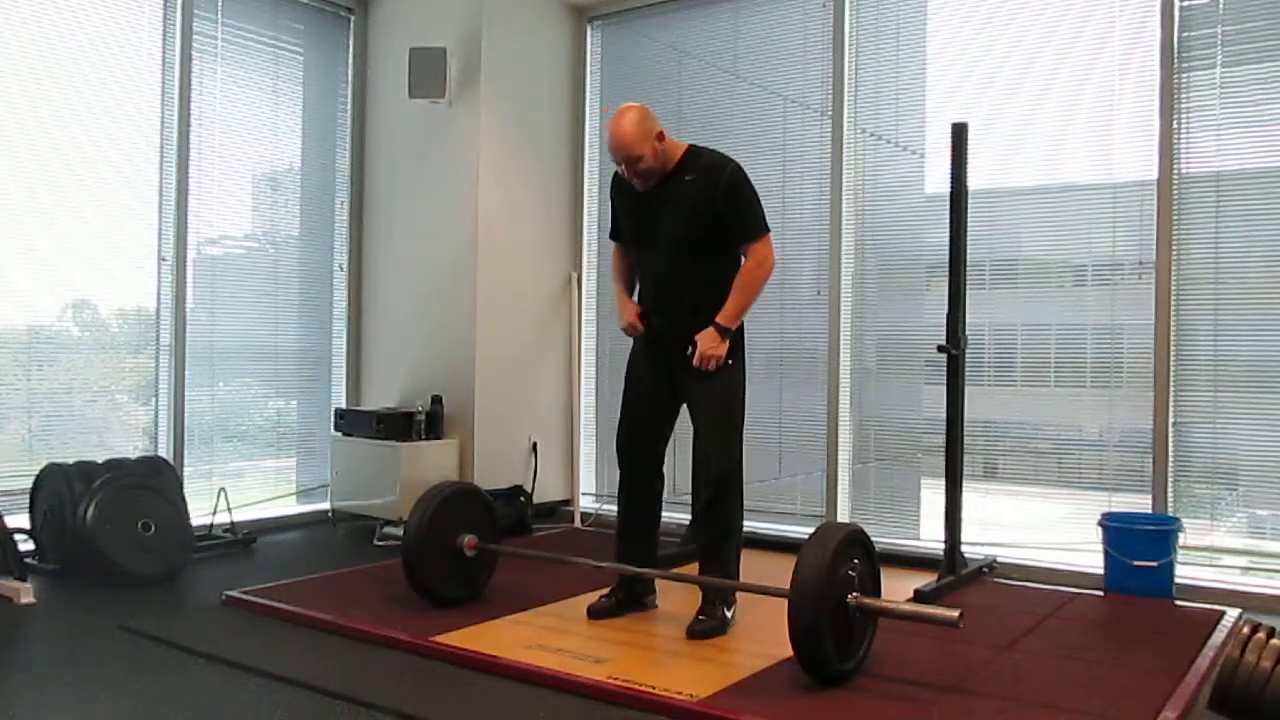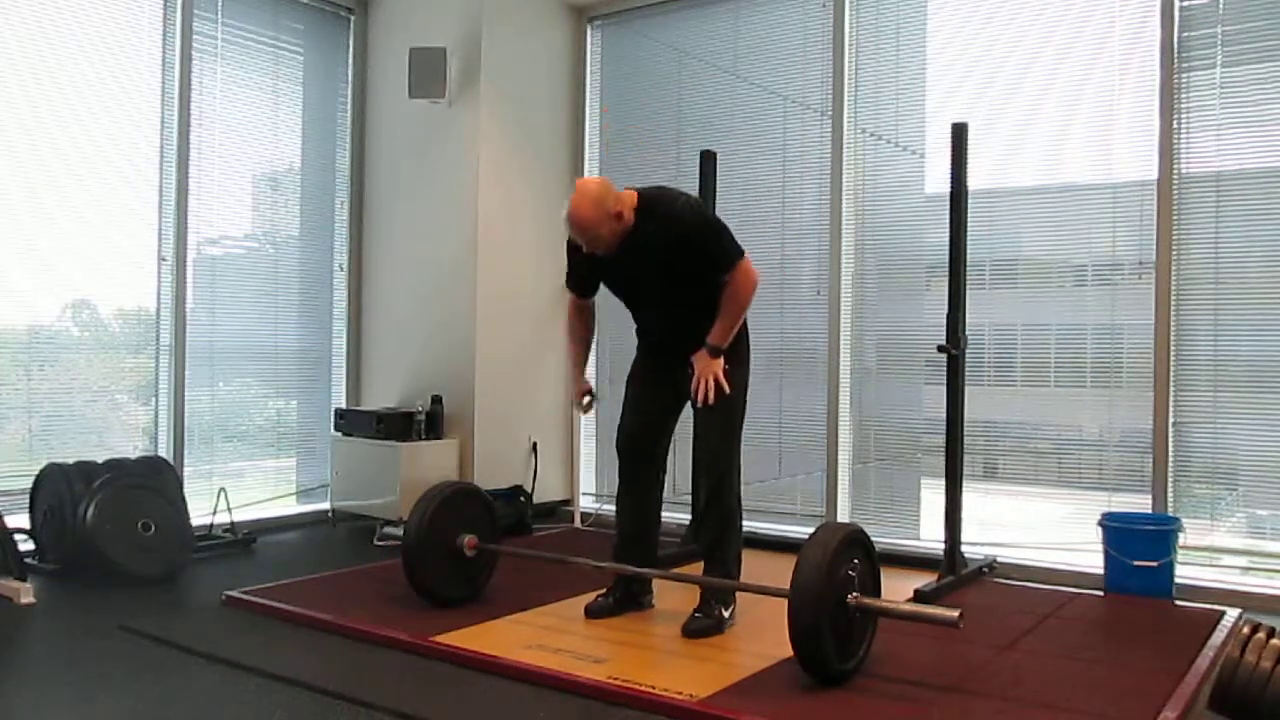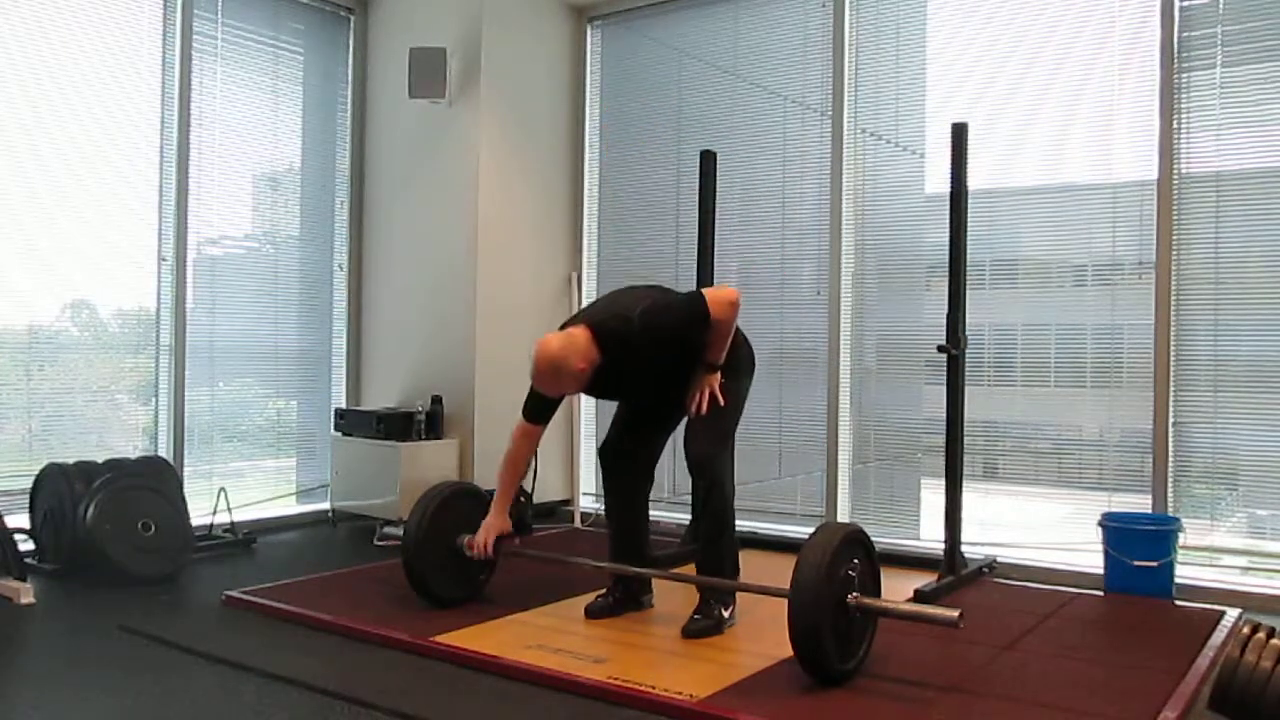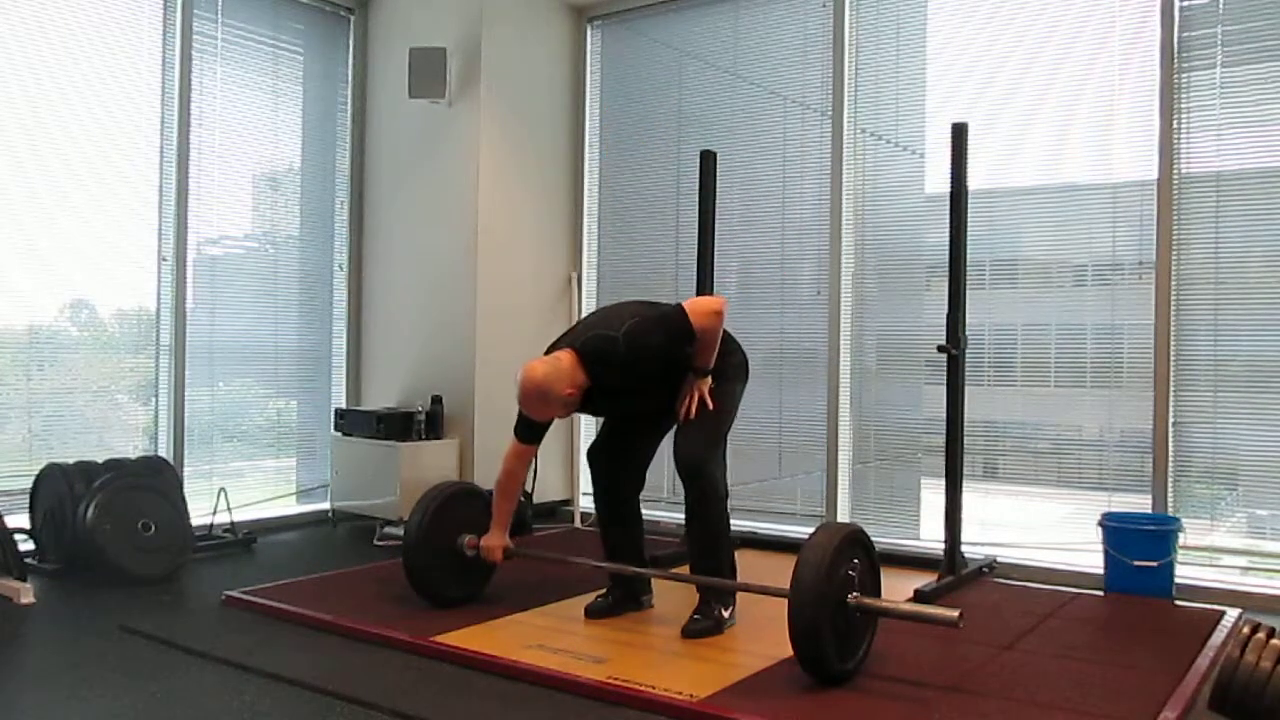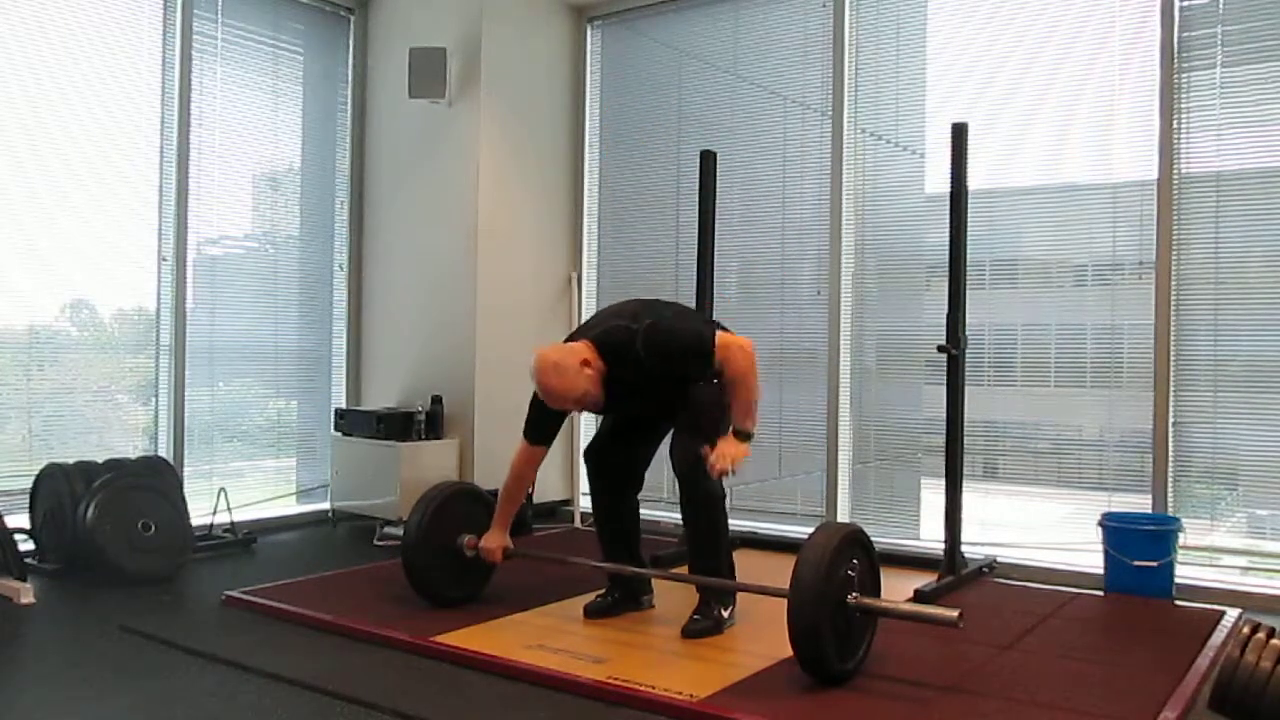
dt=0.5s
person 1, frame 1
left shoulder: (719, 175)
right shoulder: (624, 184)
left elbow: (760, 256)
left wrist: (721, 328)
right wrist: (624, 299)
left hip: (711, 344)
right hip: (653, 343)
left knee: (717, 467)
right knee: (635, 457)
left ankle: (719, 595)
right ankle: (634, 582)
person 1, frame 2
left shoulder: (681, 216)
right shoulder: (585, 241)
left elbow: (743, 278)
right elbow: (580, 304)
left wrist: (714, 350)
right wrist: (579, 373)
left hip: (712, 351)
right hip: (656, 350)
left knee: (715, 462)
right knee: (635, 454)
left ankle: (719, 596)
right ankle: (630, 583)
person 1, frame 3
left shoulder: (640, 328)
right shoulder: (557, 361)
left elbow: (727, 299)
right elbow: (526, 435)
left wrist: (710, 369)
right wrist: (498, 512)
left hip: (721, 363)
right hip: (658, 374)
left knee: (706, 458)
right knee: (618, 456)
left ankle: (718, 598)
right ankle: (631, 584)
person 1, frame 4
left shoulder: (626, 346)
right shoulder: (547, 381)
left elbow: (712, 308)
right elbow: (518, 457)
left wrist: (700, 375)
right wrist: (498, 530)
left hip: (713, 369)
right hip: (653, 381)
left knee: (696, 461)
right knee: (607, 460)
left ankle: (717, 598)
right ankle: (629, 585)
person 1, frame 5
left shoulder: (644, 343)
right shoulder: (557, 380)
left elbow: (740, 349)
right elbow: (528, 458)
left wrist: (741, 437)
right wrist: (499, 529)
left hip: (708, 374)
left knee: (691, 460)
right knee: (604, 460)
left ankle: (718, 598)
right ankle: (629, 585)
